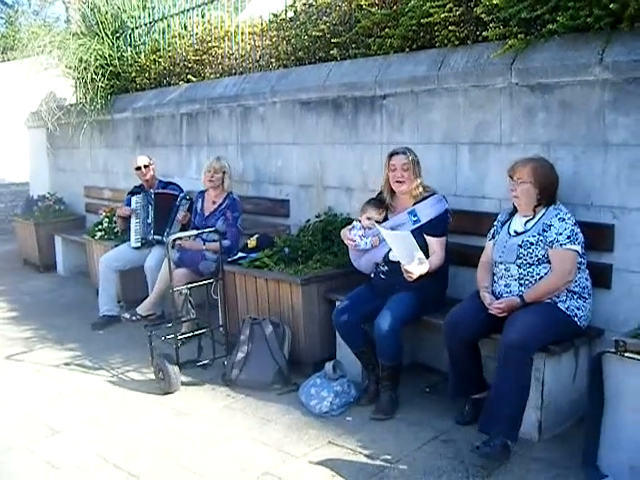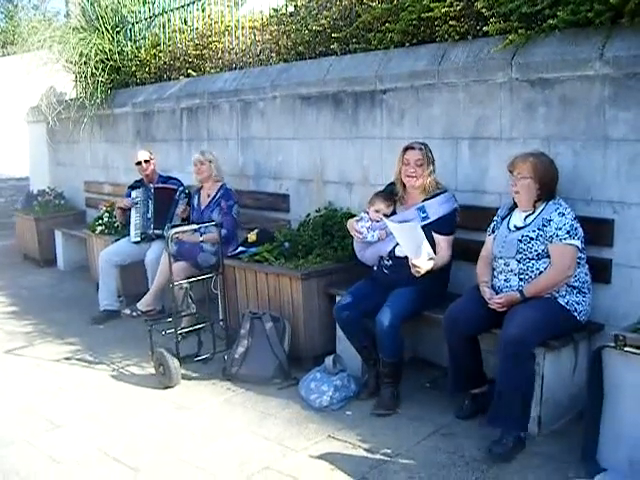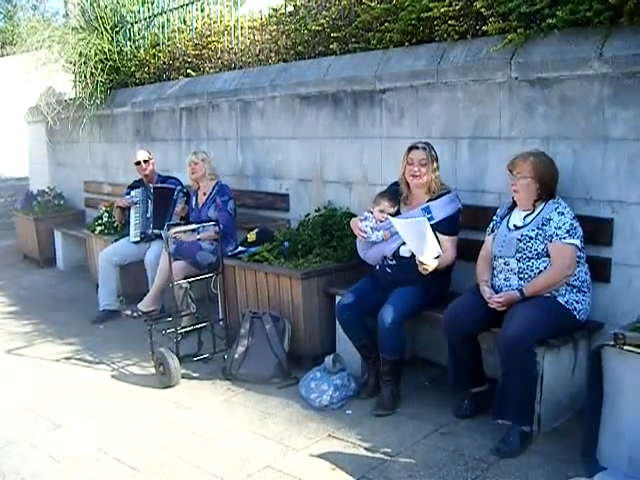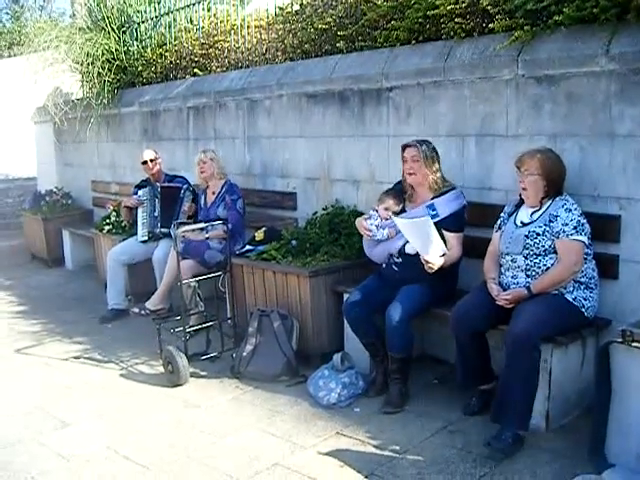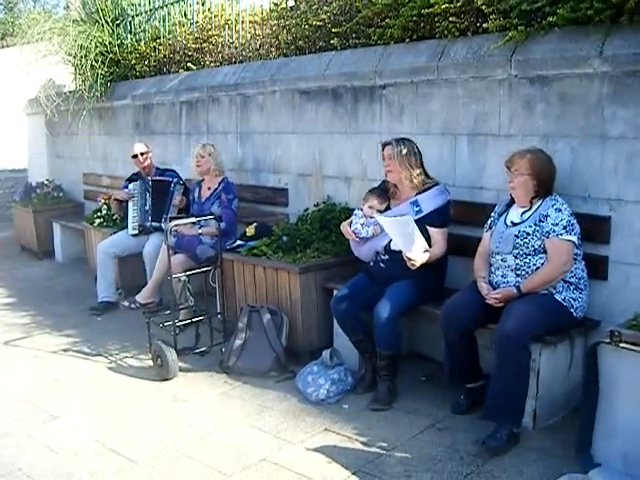
dt=0.3s
person 1, frame 1
left shoulder: (559, 221)
right shoulder: (505, 219)
left elbow: (563, 276)
right elbow: (486, 262)
left wrist: (519, 300)
right wrist: (485, 293)
left hip: (553, 304)
right hip: (501, 300)
left knee: (515, 342)
right knee: (456, 324)
left ankle: (501, 435)
right ankle: (477, 393)
person 1, frame 2
left shoulder: (559, 215)
right shoulder: (505, 212)
left elbow: (563, 270)
right elbow: (485, 256)
left wrist: (519, 295)
right wrist: (485, 287)
left hip: (552, 299)
right hip: (501, 294)
left knee: (515, 336)
right knee: (455, 318)
left ankle: (514, 428)
right ankle: (477, 388)
person 1, frame 3
left shoulder: (558, 215)
right shoulder: (504, 212)
left elbow: (563, 270)
right elbow: (485, 256)
left wrist: (519, 294)
right wrist: (485, 286)
left hip: (553, 298)
right hip: (501, 294)
left knee: (514, 336)
right knee: (455, 318)
left ankle: (521, 425)
right ankle: (477, 388)
person 1, frame 4
left shoulder: (565, 211)
right shoulder: (512, 209)
left elbow: (570, 266)
right elbow: (493, 253)
left wrist: (526, 291)
right wrist: (492, 283)
left hip: (560, 295)
right hip: (508, 290)
left knee: (521, 333)
right knee: (463, 315)
left ankle: (514, 427)
right ankle: (485, 384)
person 1, frame 5
left shoulder: (556, 211)
right shoulder: (503, 208)
left elbow: (560, 265)
right elbow: (483, 252)
left wrist: (516, 291)
right wrist: (482, 282)
left hip: (550, 294)
right hip: (498, 289)
left knee: (510, 332)
right knee: (452, 313)
left ankle: (507, 424)
right ankle: (473, 383)
person 2, frame 1
left shoulder: (431, 205)
right shoulder: (383, 201)
left elbow: (438, 254)
left wrist: (421, 268)
right wrist: (348, 233)
left hip: (419, 286)
right hip: (381, 282)
left knee: (385, 325)
right knee: (342, 317)
left ankle: (389, 390)
right ankle: (374, 375)
person 2, frame 2
left shoulder: (440, 203)
right shoulder: (391, 192)
left elbow: (444, 252)
left wrist: (428, 264)
right wrist: (353, 223)
left hip: (420, 282)
right hip: (383, 276)
left knee: (385, 320)
right knee: (343, 310)
left ankle: (390, 387)
right ankle: (373, 370)
person 2, frame 3
left shoulder: (444, 204)
right shoulder: (395, 192)
left elbow: (450, 252)
left wrist: (435, 263)
right wrist: (356, 222)
left hip: (421, 281)
right hip: (384, 274)
left knee: (388, 317)
right knee: (345, 309)
left ankle: (390, 386)
right ankle: (374, 369)
person 2, frame 4
left shoulder: (448, 200)
right shoulder: (399, 191)
left elbow: (455, 249)
left wrist: (440, 261)
right wrist: (362, 221)
left hip: (429, 278)
right hip: (391, 273)
left knee: (396, 315)
right knee: (352, 307)
left ankle: (399, 383)
right ankle: (382, 367)
person 2, frame 5
left shoulder: (432, 196)
right shoulder: (385, 190)
left elbow: (440, 245)
left wrist: (423, 257)
right wrist: (348, 225)
left hip: (418, 276)
right hip: (380, 270)
left knee: (384, 312)
right knee: (340, 304)
left ankle: (387, 381)
right ankle: (371, 364)
person 3, frame 1
left shoulder: (171, 189)
right shoulder: (134, 194)
left elbow: (188, 211)
right elbow: (122, 226)
left wrist: (186, 218)
right wrist: (120, 213)
left knee: (151, 264)
right knee: (106, 262)
right ankle: (109, 312)
person 3, frame 2
left shoulder: (172, 184)
right shoulder: (134, 188)
right elbow: (121, 219)
right wrist: (120, 205)
left hip: (165, 237)
left knee: (152, 258)
right knee: (106, 256)
right ankle: (110, 307)
person 3, frame 3
left shoulder: (171, 183)
right shoulder: (134, 188)
right elbow: (120, 219)
left wrist: (184, 211)
right wrist: (118, 205)
left knee: (152, 258)
right knee: (105, 256)
right ankle: (109, 307)
person 3, frame 4
left shoulder: (178, 182)
right shoulder: (141, 187)
left elbow: (196, 206)
right elbow: (127, 218)
left wrist: (191, 209)
right wrist: (126, 204)
left knee: (159, 257)
right knee: (114, 255)
right ankle: (118, 306)
person 3, frame 5
left shoulder: (169, 176)
right shoulder: (131, 181)
left elbow: (186, 201)
right elbow: (117, 211)
left wrist: (182, 202)
right wrist: (116, 197)
left hip: (162, 229)
left knee: (150, 251)
right knee: (104, 248)
left ankle: (154, 299)
right ankle: (108, 298)
person 4, frame 1
left shoulder: (231, 203)
right shoulder: (200, 197)
left elbow: (232, 243)
right elbow: (194, 228)
left wrist: (201, 246)
right wrist: (185, 240)
left hip: (218, 257)
right hip: (197, 252)
left knee: (172, 257)
right knee: (179, 274)
left ankle: (150, 305)
person 4, frame 2
left shoulder: (226, 193)
right shoulder: (196, 194)
left elbow: (228, 232)
left wrist: (198, 238)
right wrist: (185, 235)
left hip: (219, 249)
right hip: (199, 247)
left knee: (171, 251)
right knee: (178, 268)
left ankle: (151, 301)
person 4, frame 3
left shoulder: (222, 190)
right shoulder: (194, 195)
left elbow: (225, 228)
right elbow: (192, 226)
left wrist: (195, 237)
right wrist: (184, 235)
left hip: (219, 248)
right hip: (198, 247)
left knee: (169, 250)
right knee: (177, 267)
left ankle: (151, 301)
person 4, frame 4
left shoulder: (231, 189)
right shoulder: (203, 194)
left elbow: (234, 226)
left wrist: (204, 236)
right wrist: (193, 234)
left hip: (226, 247)
right hip: (207, 245)
left knee: (178, 249)
right knee: (185, 266)
left ankle: (159, 300)
person 4, frame 5
left shoulder: (226, 187)
right shoulder: (197, 187)
left elbow: (228, 225)
right elbow: (193, 218)
left wrist: (197, 231)
right wrist: (185, 227)
left hip: (218, 243)
right hip: (198, 239)
left knee: (170, 242)
right knee: (177, 261)
left ankle: (149, 293)
